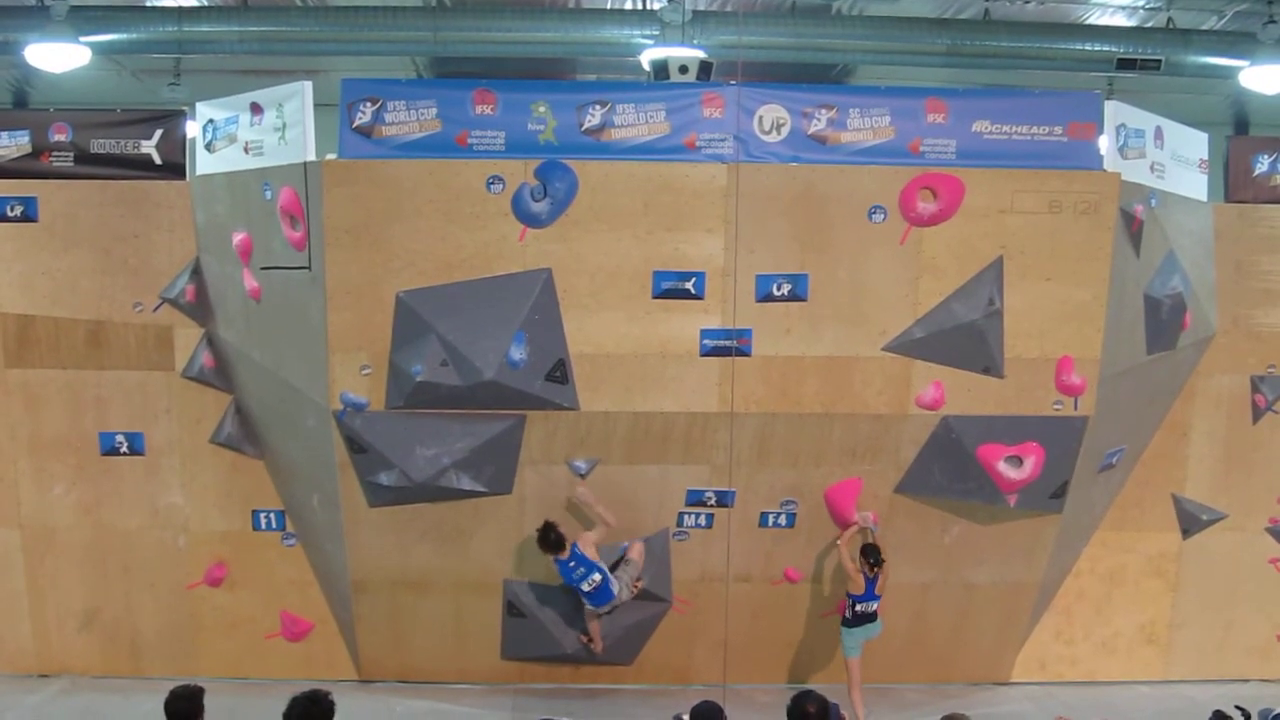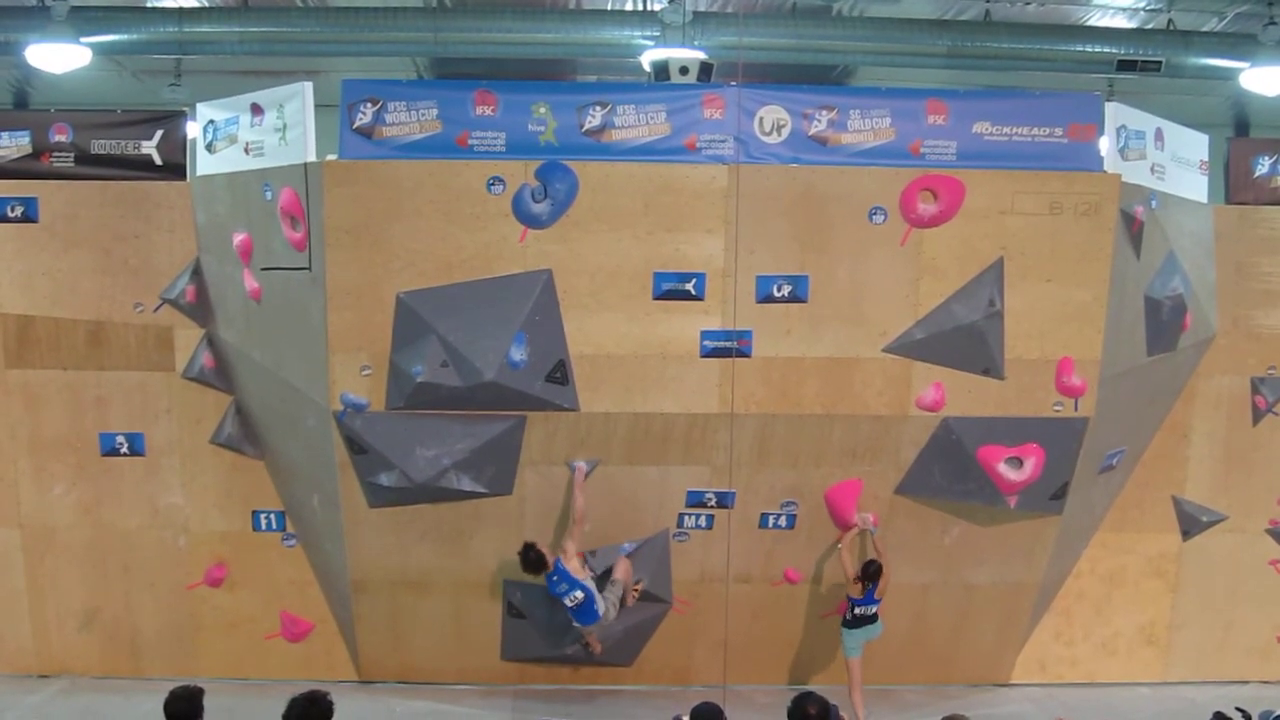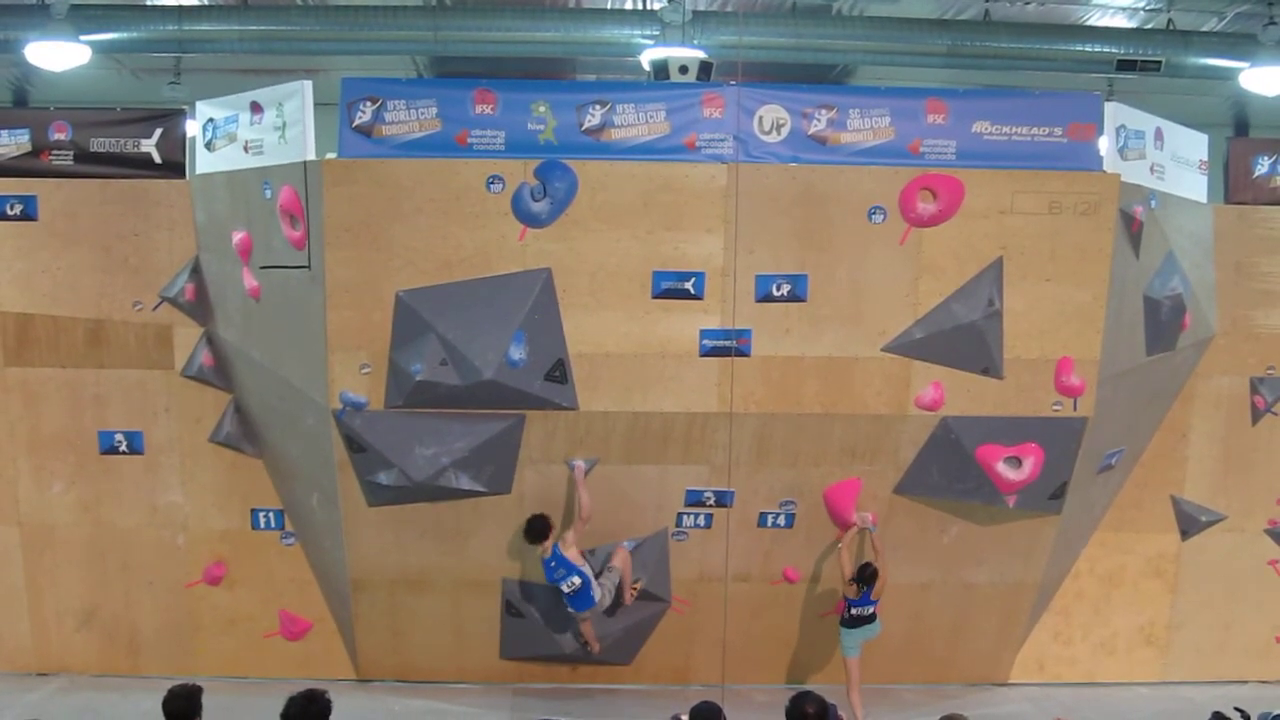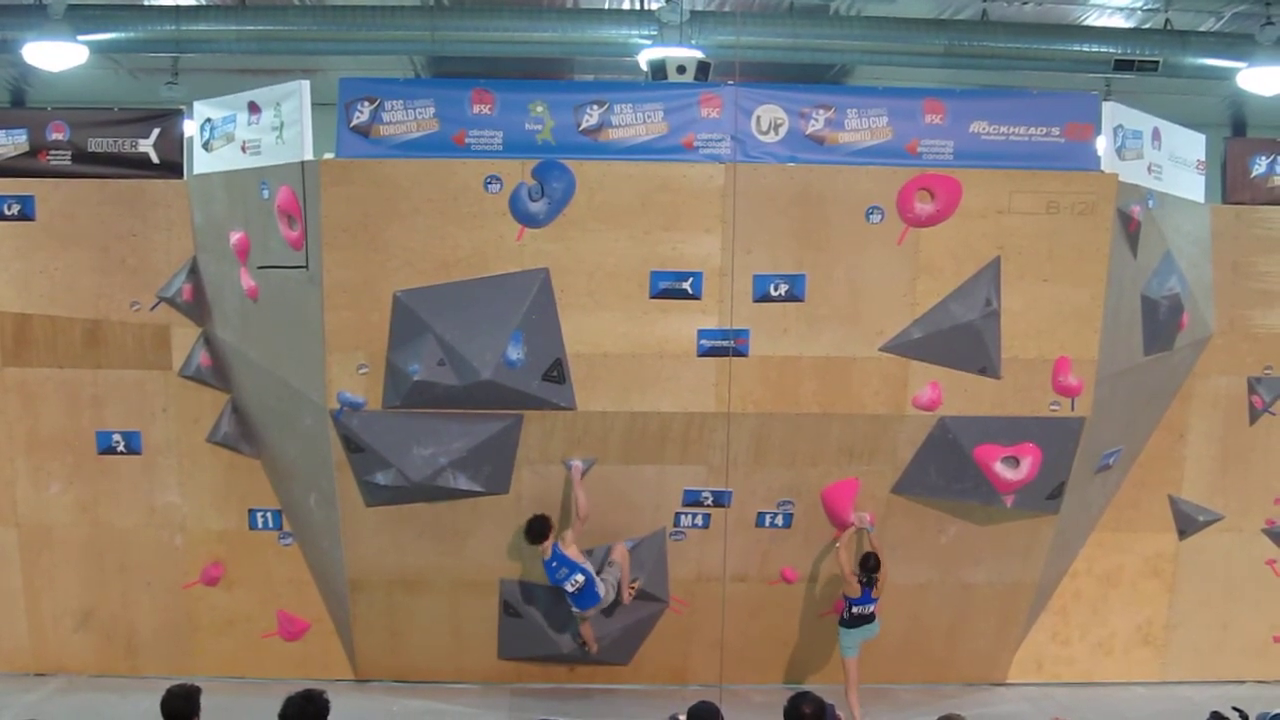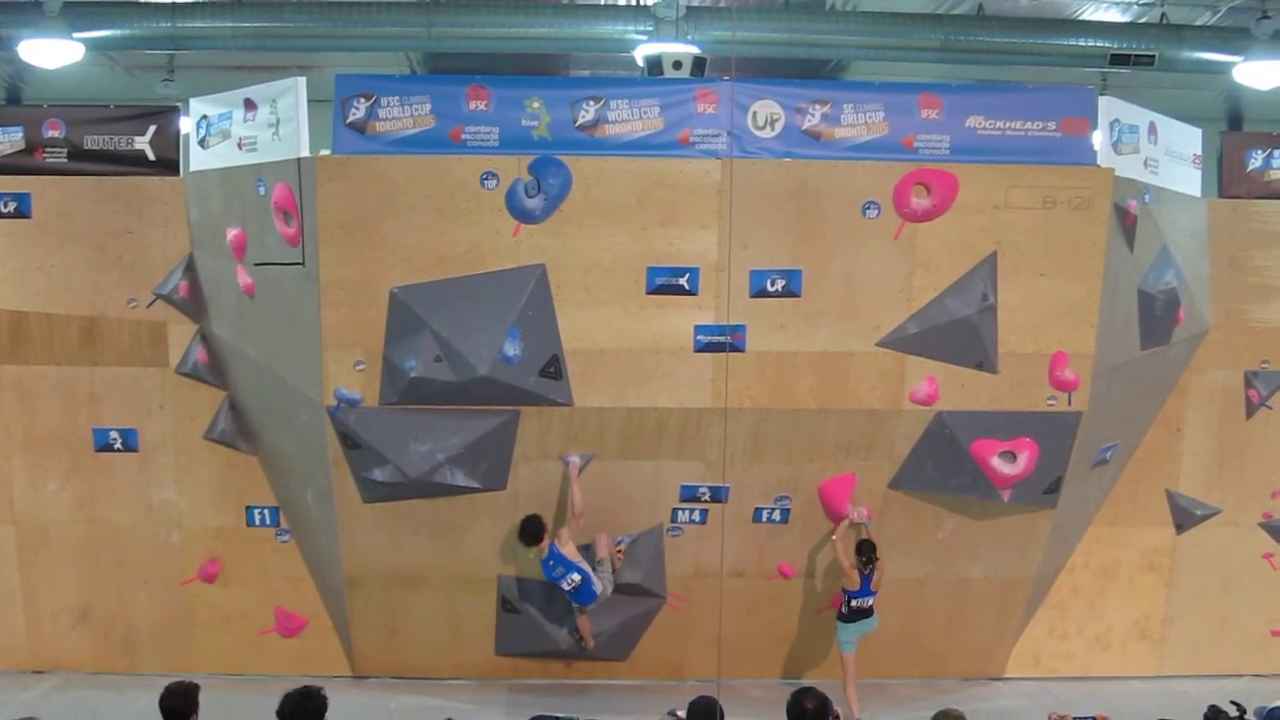
dt=0.5s
person 1, frame 1
left shoulder: (856, 578)
right shoulder: (881, 578)
left elbow: (842, 544)
right elbow: (877, 552)
left wrist: (858, 525)
right wrist: (870, 529)
left hip: (852, 632)
right hip: (874, 627)
left knee: (854, 682)
person 1, frame 2
left shoulder: (854, 582)
right shoulder: (883, 583)
left elbow: (843, 547)
right elbow: (880, 554)
left wrist: (857, 528)
right wrist: (871, 531)
left hip: (853, 633)
right hip: (874, 629)
left knee: (855, 683)
person 1, frame 3
left shoulder: (849, 583)
right shoulder: (879, 584)
left elbow: (843, 547)
right elbow: (879, 553)
left wrist: (857, 527)
right wrist: (870, 529)
left hip: (851, 633)
right hip: (872, 628)
left knee: (853, 683)
person 1, frame 4
left shoulder: (851, 582)
right shoulder: (879, 582)
left elbow: (841, 546)
right elbow: (877, 553)
left wrist: (855, 527)
right wrist: (868, 529)
left hip: (850, 633)
right hip: (872, 628)
left knee: (851, 682)
person 1, frame 5
left shoulder: (850, 575)
right shoulder: (878, 572)
left elbow: (837, 539)
right elbow: (872, 547)
left wrist: (849, 520)
right wrist: (864, 524)
left hip: (848, 627)
right hip: (870, 623)
left knee: (849, 677)
person 2, frame 1
left shoulder: (558, 566)
right shoulder: (584, 543)
right elbow: (610, 522)
right wrist: (587, 499)
left hip: (596, 608)
right hip: (617, 593)
left knee: (591, 615)
right knee: (637, 546)
left ankle: (597, 645)
right ankle: (631, 589)
person 2, frame 2
left shoulder: (549, 580)
right shoulder: (566, 559)
right elbow: (578, 519)
right wrist: (578, 481)
left hip: (584, 624)
right hip: (605, 612)
right knee: (623, 562)
left ankle: (595, 647)
right ankle: (629, 596)
person 2, frame 3
left shoulder: (545, 562)
right shoulder: (565, 546)
right elbow: (584, 516)
right wrist: (579, 480)
left hip: (578, 608)
right hip: (599, 598)
left knee: (583, 618)
right knee: (622, 551)
left ankle: (594, 646)
right ankle: (628, 594)
person 2, frame 4
left shoulder: (546, 563)
right shoulder: (564, 545)
right elbow: (582, 515)
right wrist: (576, 480)
left hip: (582, 608)
right hip: (602, 594)
left knee: (582, 620)
right knee: (619, 547)
left ankle: (592, 646)
right ankle: (625, 593)
person 2, frame 5
left shoulder: (544, 564)
right shoulder: (561, 543)
right elbow: (578, 513)
right wrist: (573, 476)
left hip: (581, 601)
right hip: (600, 588)
left knee: (580, 612)
right knee: (601, 538)
left ankle: (588, 642)
right ankle: (615, 562)
